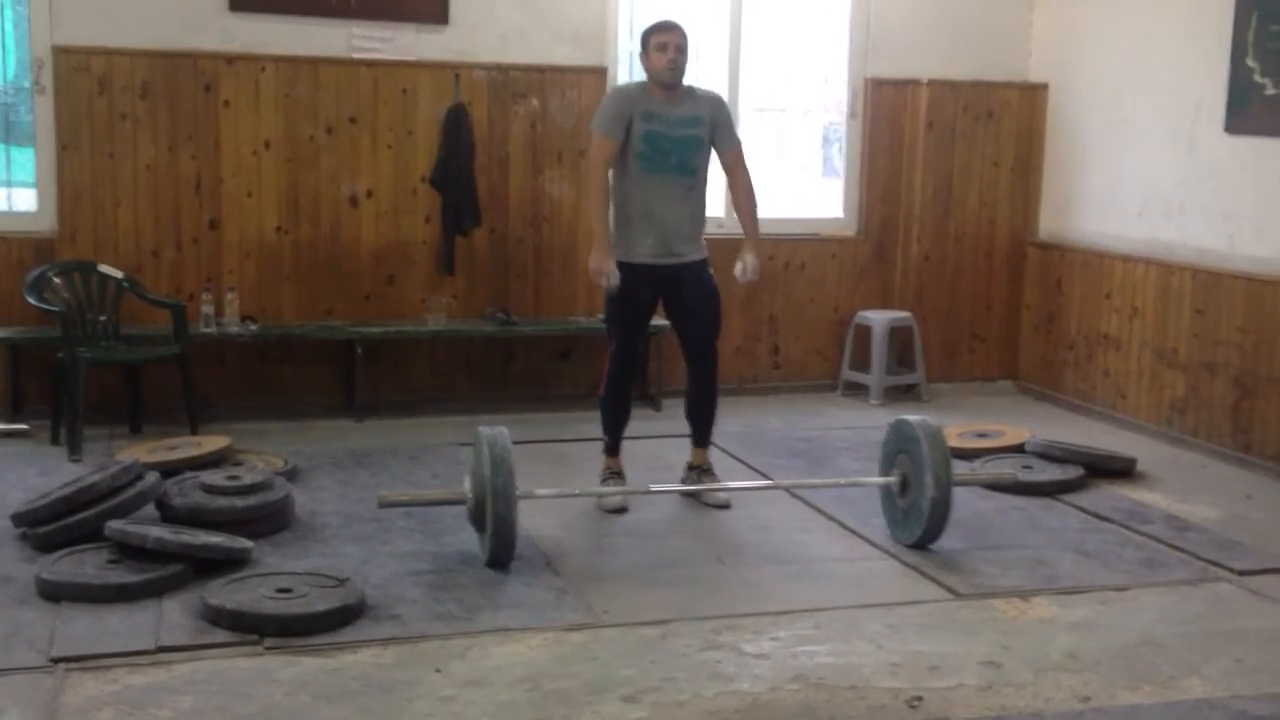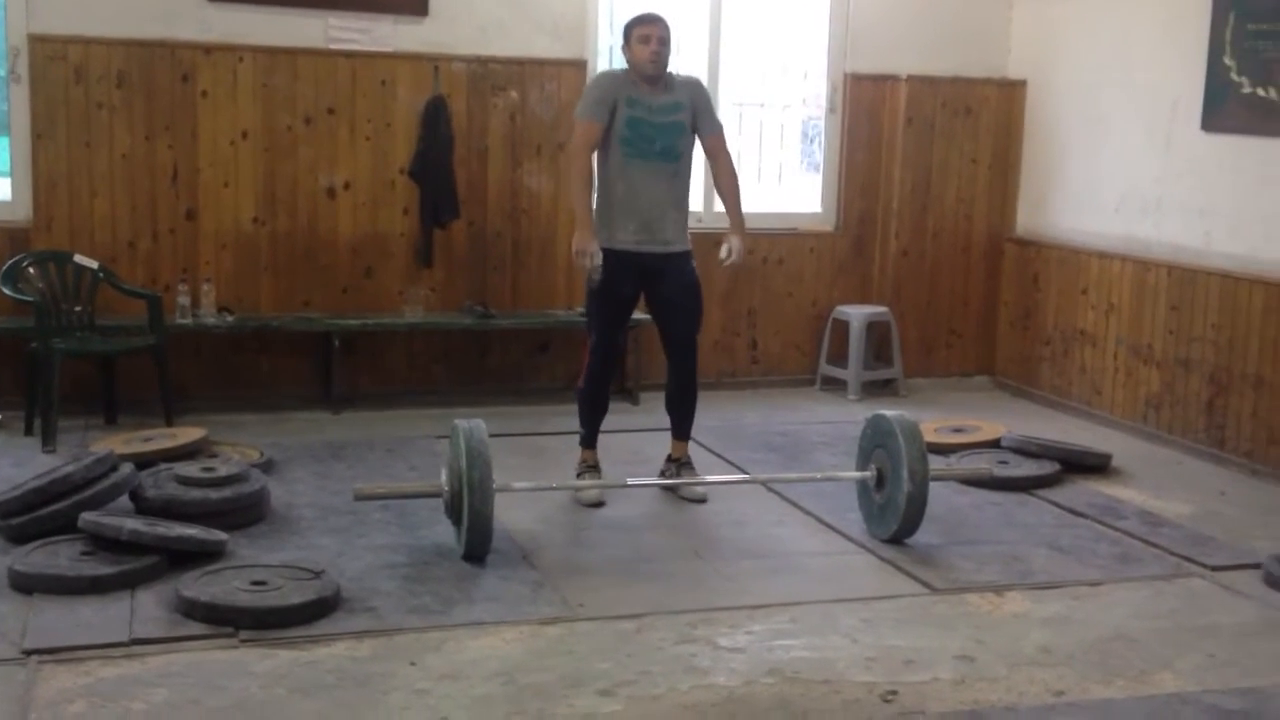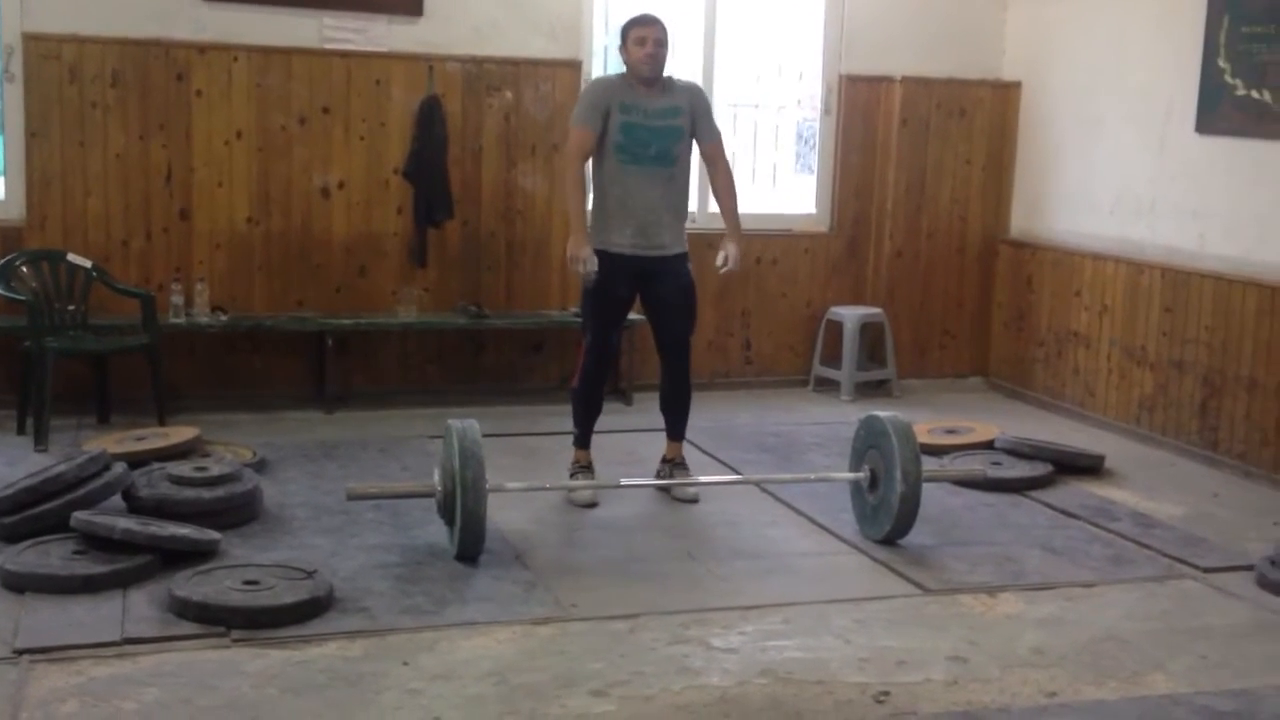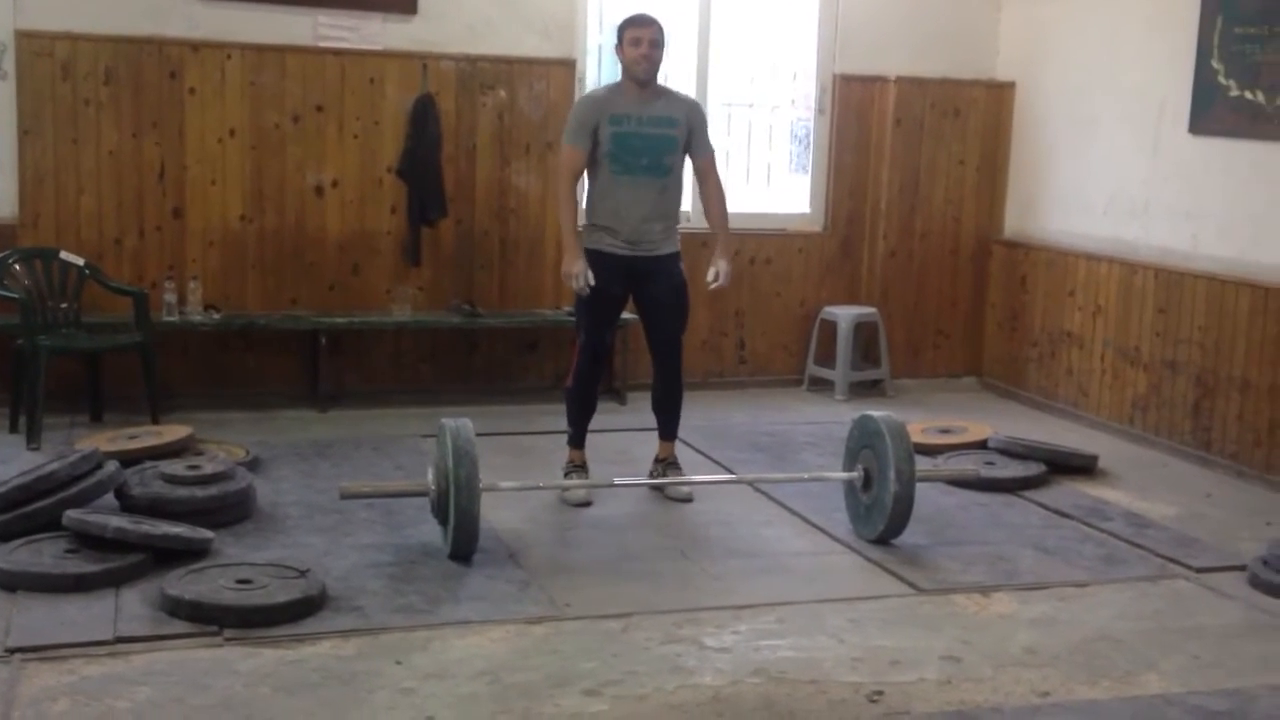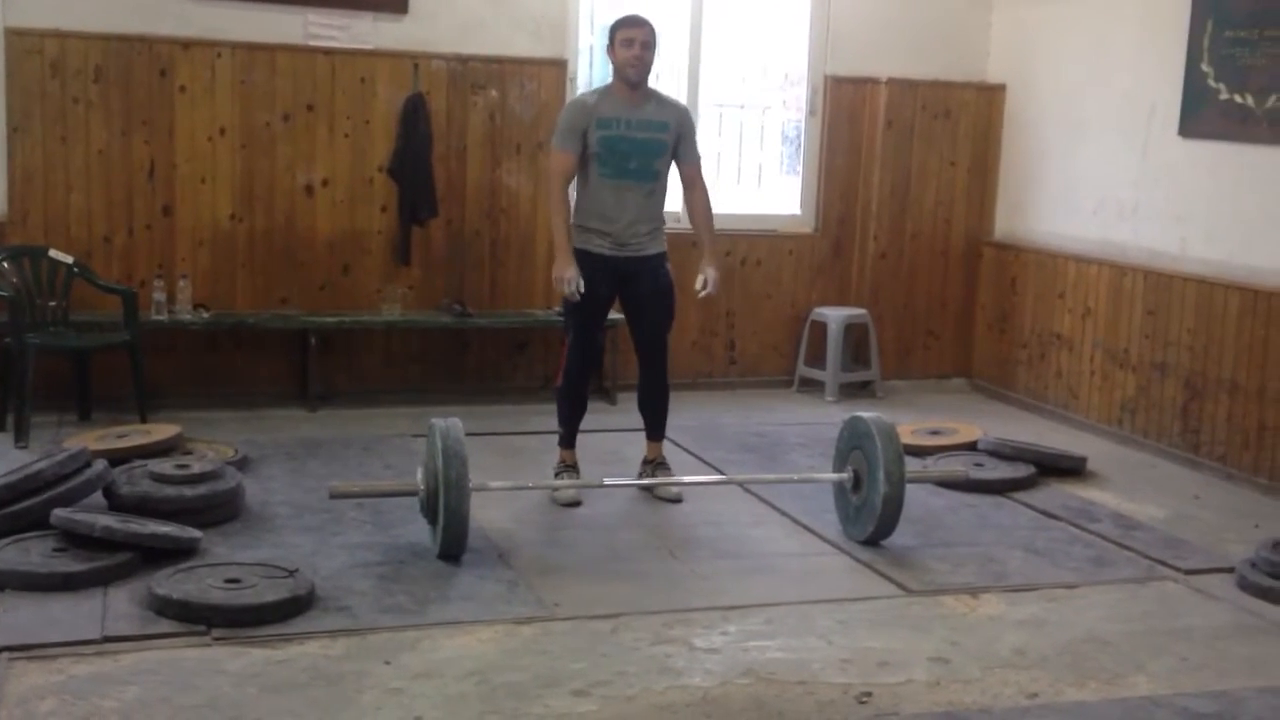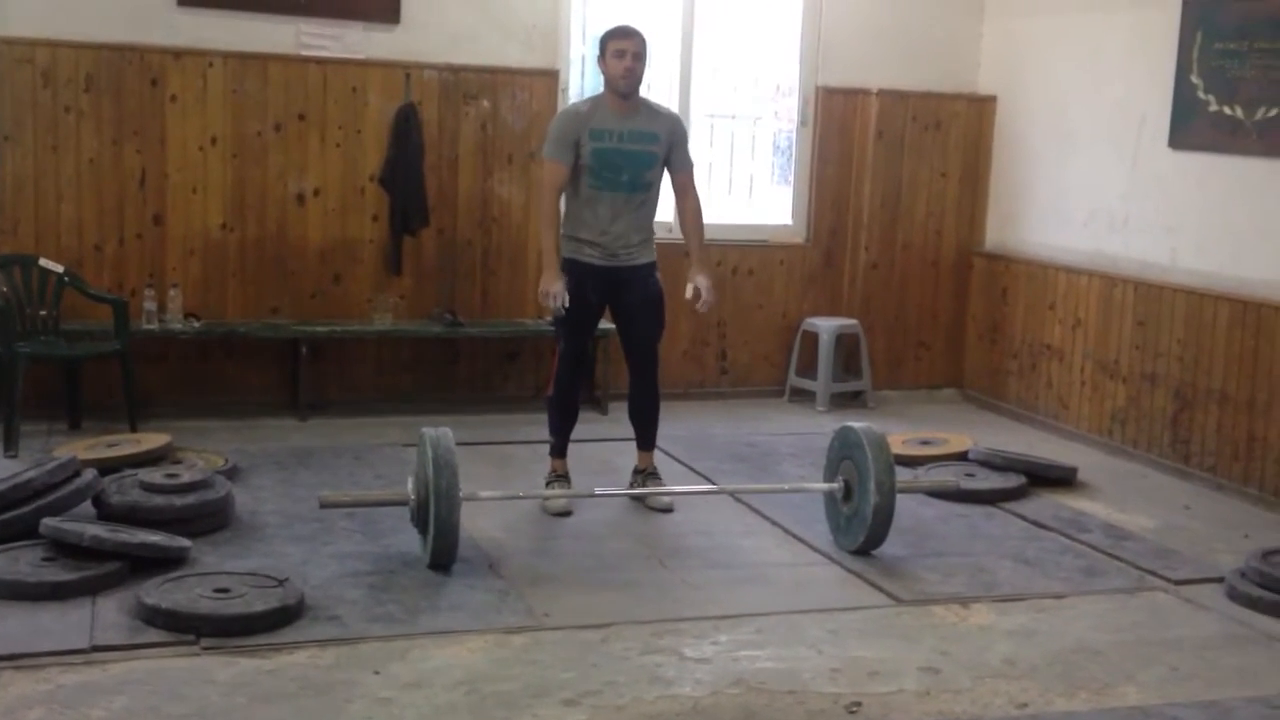
dt=0.2s
person 1, frame 1
left shoulder: (710, 106)
right shoulder: (624, 101)
left elbow: (737, 173)
right elbow: (598, 171)
left wrist: (750, 244)
right wrist: (601, 246)
left hip: (690, 260)
right hip: (633, 260)
left knee: (704, 362)
right knee: (622, 364)
left ankle: (699, 466)
right ankle: (612, 468)
person 1, frame 2
left shoulder: (691, 92)
right shoulder: (608, 87)
left elbow: (720, 158)
right elbow: (581, 154)
left wrist: (736, 226)
right wrist: (583, 228)
left hip: (674, 250)
right hip: (617, 249)
left knee: (684, 356)
right knee: (602, 356)
left ankle: (678, 460)
right ankle: (587, 461)
person 1, frame 3
left shoulder: (690, 97)
right shoulder: (603, 93)
left elbow: (717, 164)
right elbow: (575, 159)
left wrist: (731, 232)
right wrist: (578, 232)
left hip: (669, 253)
right hip: (611, 251)
left knee: (677, 357)
right knee: (596, 357)
left ankle: (672, 460)
right ankle: (581, 462)
person 1, frame 4
left shoulder: (687, 110)
right shoulder: (594, 106)
left elbow: (708, 179)
right elbow: (568, 178)
left wrist: (721, 248)
right wrist: (572, 249)
left hip: (662, 255)
right hip: (604, 253)
left knee: (669, 358)
right knee: (591, 357)
left ankle: (665, 459)
right ankle: (575, 462)
person 1, frame 5
left shoulder: (676, 115)
right shoulder: (583, 110)
left elbow: (694, 186)
right elbow: (560, 185)
left wrist: (708, 257)
right wrist: (564, 255)
left hip: (649, 256)
right hip: (592, 254)
left knee: (655, 358)
right knee: (581, 358)
left ankle: (654, 460)
right ankle: (566, 462)
person 1, frame 6
left shoulder: (668, 125)
right shoulder: (573, 120)
left elbow: (686, 195)
right elbow: (551, 197)
left wrist: (697, 267)
right wrist: (550, 268)
left hip: (638, 266)
right hip: (581, 264)
left knee: (645, 367)
right knee: (571, 367)
left ankle: (645, 469)
right ankle: (557, 471)
